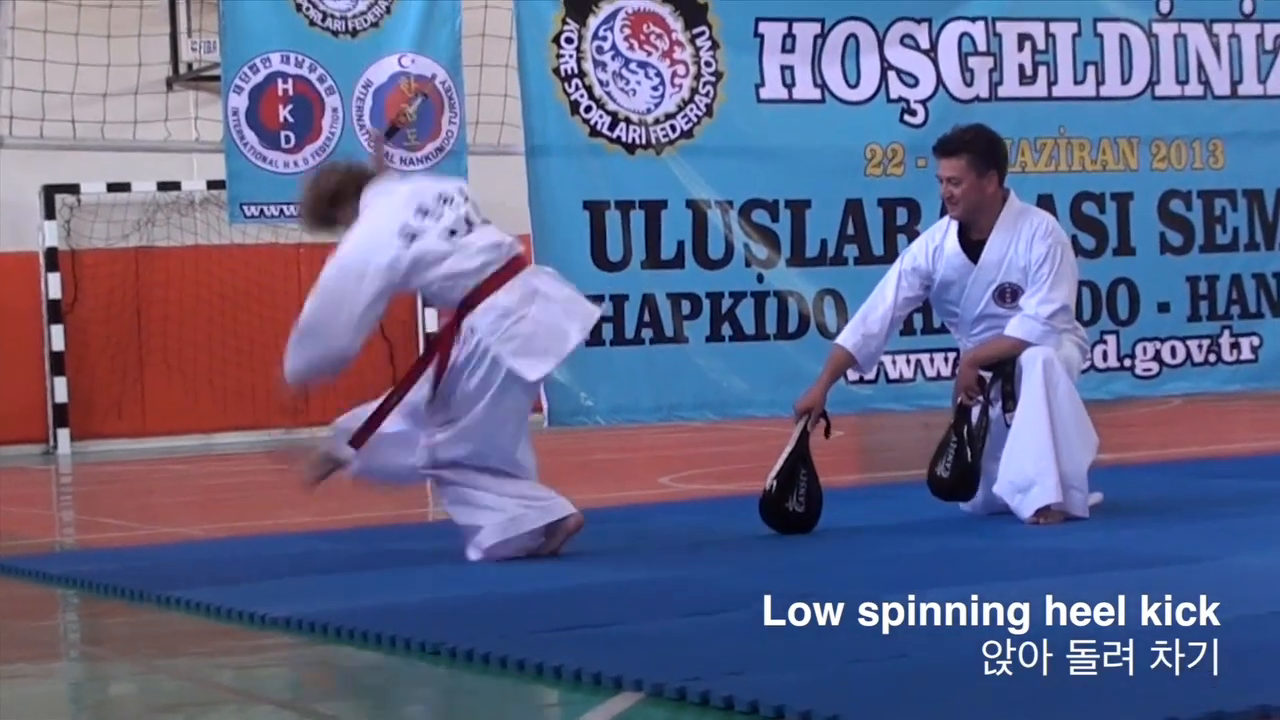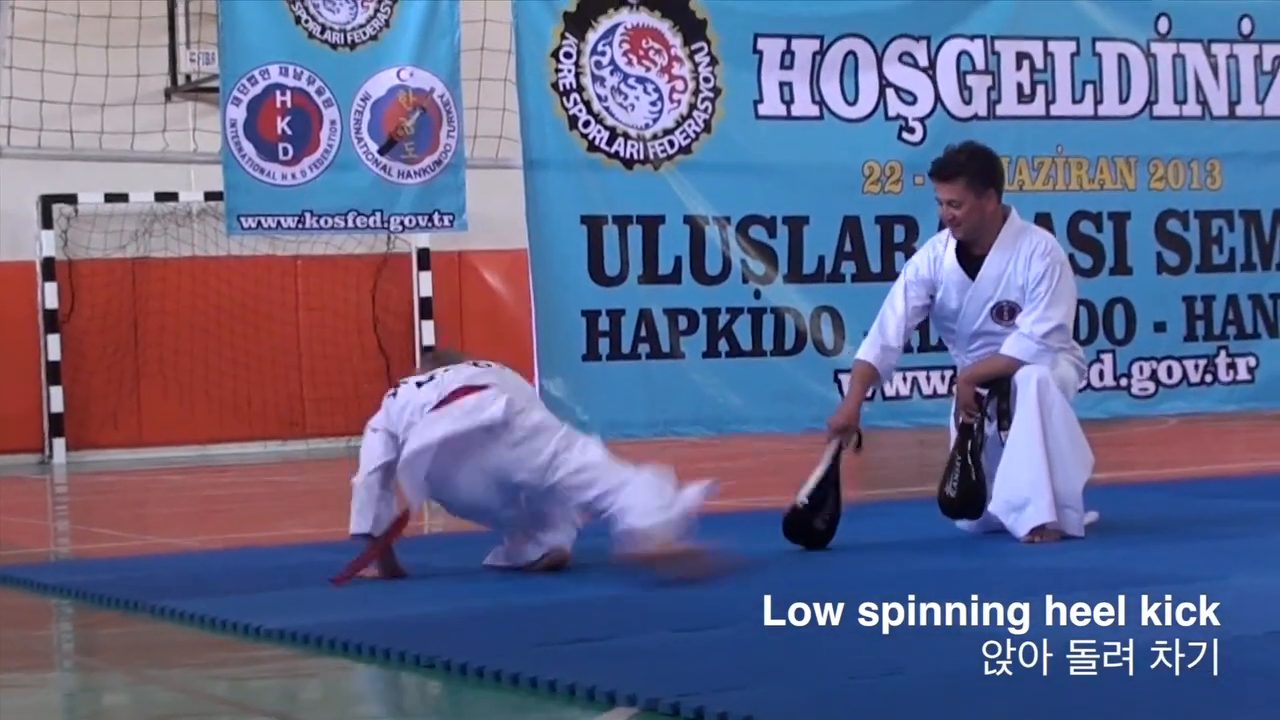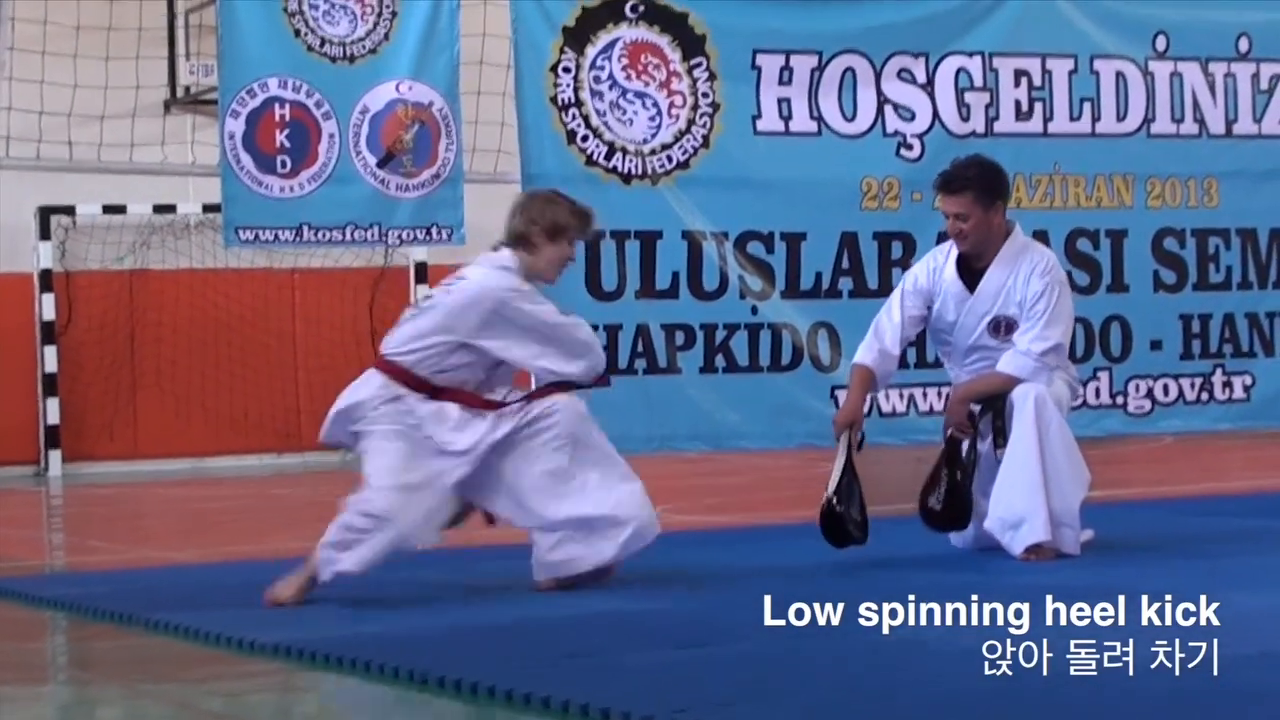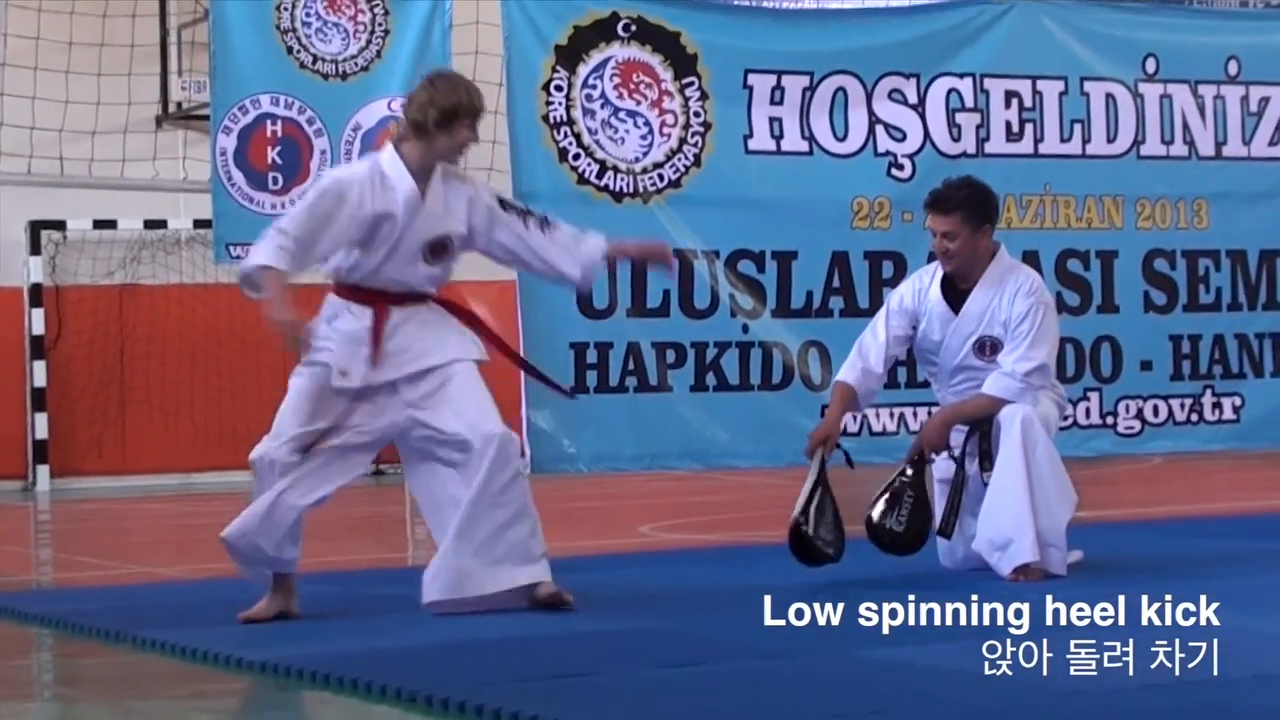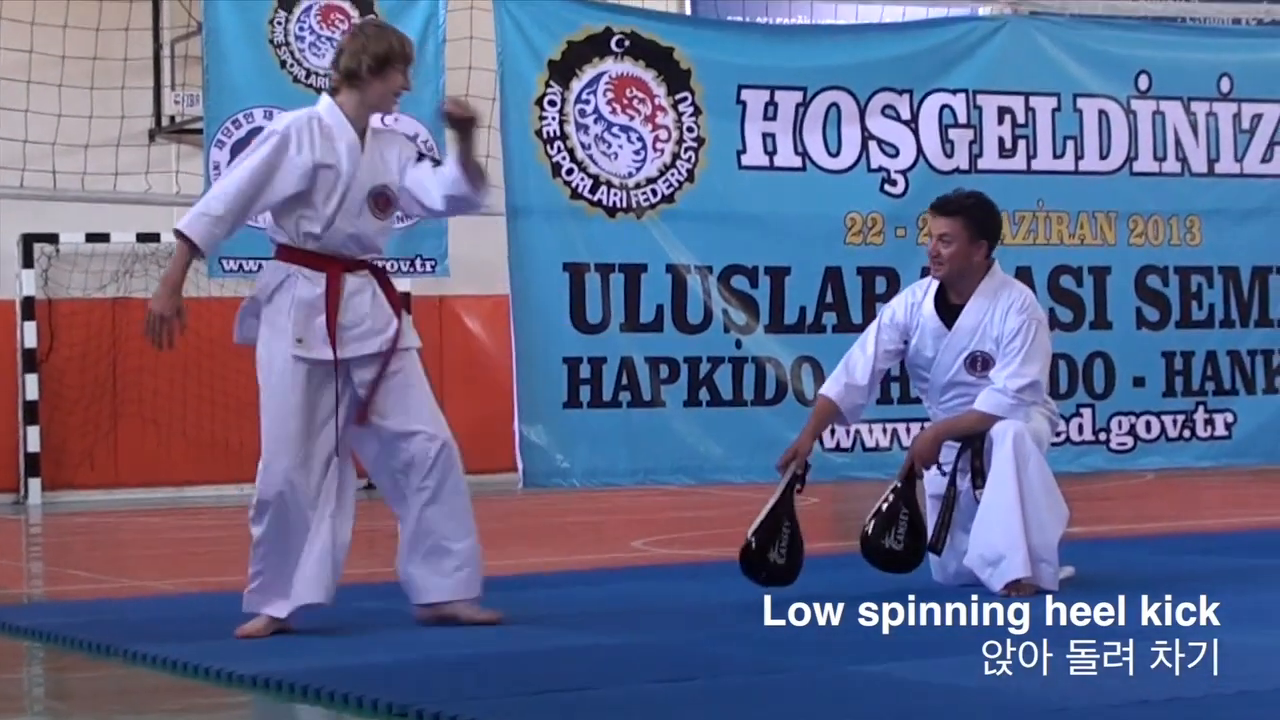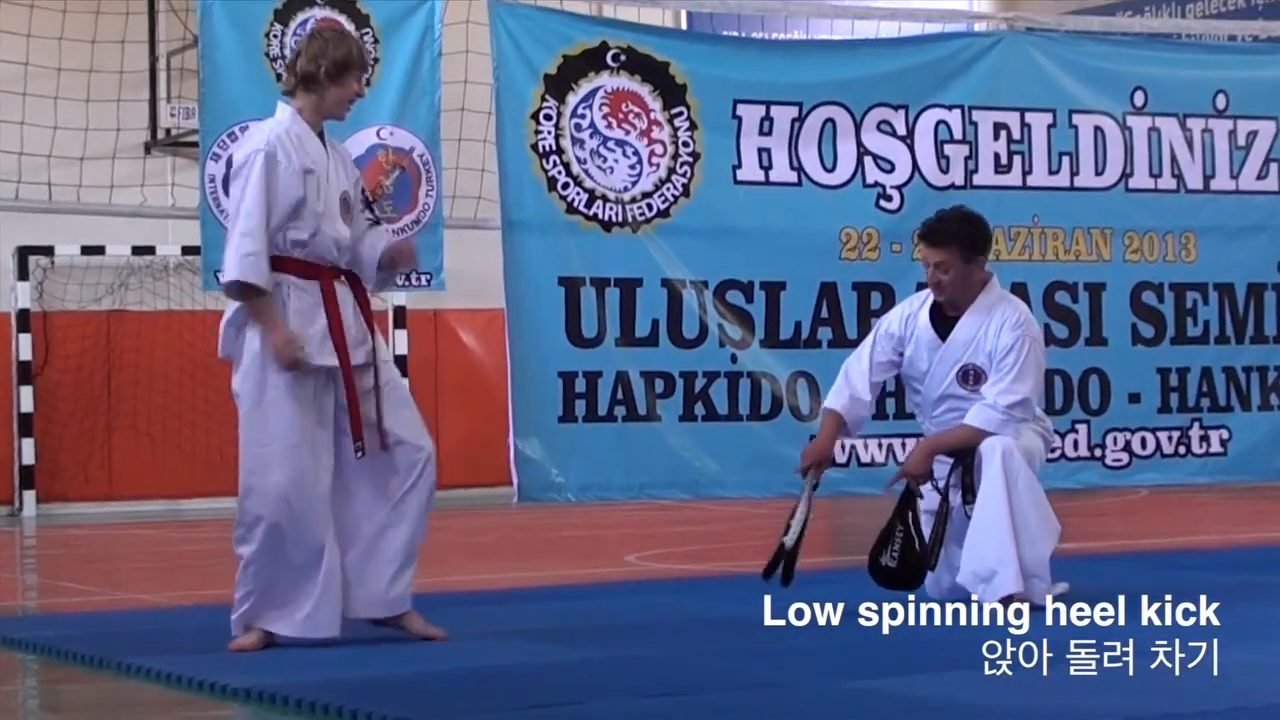
dt=0.3s
person 1, frame 1
left shoulder: (362, 239)
right shoulder: (417, 188)
left elbow: (327, 334)
left wrist: (303, 374)
left hip: (502, 325)
right hip: (529, 299)
left knee: (455, 450)
person 1, frame 2
left shoulder: (394, 404)
right shoulder: (495, 372)
left elbow: (372, 482)
left wrist: (384, 560)
left hip: (433, 451)
right hip: (494, 418)
right ankle: (653, 535)
person 1, frame 3
left shoulder: (512, 287)
right shoulder: (493, 286)
right elbow: (580, 358)
right wrist: (592, 360)
left hip: (458, 408)
right hip: (395, 407)
left knee: (558, 423)
right knee: (401, 511)
left ankle: (564, 560)
right ankle: (313, 572)
person 1, frame 4
left shoulder: (466, 197)
right shoulder: (353, 182)
left elbow: (537, 240)
right elbow: (281, 240)
left wrist: (625, 252)
right wrist: (278, 303)
left hip: (421, 336)
right hip: (348, 335)
left knee: (487, 443)
right knee: (283, 456)
left ankle: (520, 575)
right ankle: (279, 586)
person 1, frame 5
left shoulder: (393, 144)
right shoulder: (295, 133)
left elbow: (460, 197)
right elbow: (222, 206)
left wrist: (464, 139)
right wrist: (170, 287)
left hip: (368, 306)
right hip: (299, 308)
left knee: (426, 447)
right knee: (292, 467)
left ankle: (443, 593)
right ankle: (274, 604)
person 1, frame 6
left shoulder: (334, 155)
right shoulder: (269, 145)
left elbow: (358, 242)
right elbow: (246, 245)
left wrist: (392, 254)
right wrist: (272, 326)
left hip: (343, 316)
right hip: (285, 317)
left knee: (406, 456)
right knee: (284, 480)
left ankle: (387, 602)
right ankle: (264, 617)
person 2, frame 1
left shoulder: (1039, 232)
right shoulder: (934, 245)
left elbow: (1044, 322)
right elbow: (875, 316)
left wrist: (971, 359)
right wrist: (822, 385)
left hip: (1046, 351)
right hip: (982, 371)
left knee: (1038, 362)
right knee: (980, 500)
left ankle: (1053, 493)
person 2, frame 2
left shoulder: (1037, 250)
right shoulder: (932, 257)
left elbow: (1041, 342)
right elbow: (886, 331)
left wrist: (968, 376)
right wrist: (853, 401)
left hip: (1041, 371)
right hip: (977, 388)
left knee: (1035, 382)
right knee: (975, 518)
left ankle: (1048, 513)
person 2, frame 3
left shoulder: (1038, 267)
right shoulder: (932, 268)
left elbow: (1037, 359)
right elbow: (884, 337)
left wrist: (963, 393)
right wrist: (855, 400)
left hip: (1035, 387)
right hip: (969, 405)
left knee: (1029, 399)
right knee: (971, 537)
left ankle: (1044, 531)
person 2, frame 4
left shoulder: (1025, 288)
right shoulder: (919, 288)
left elbow: (1021, 381)
right elbow: (868, 356)
left wrist: (945, 417)
right wrist: (834, 417)
left hip: (1024, 406)
right hip: (958, 428)
left knee: (1018, 421)
right knee: (960, 557)
left ankle: (1031, 552)
person 2, frame 5
left shoulder: (1017, 305)
right shoulder: (912, 303)
left elbow: (1014, 397)
right elbow: (857, 370)
left wrist: (936, 433)
right wrist: (810, 433)
left hip: (1015, 423)
right hip: (950, 444)
left knee: (1009, 437)
right knee: (953, 572)
left ankle: (1023, 568)
person 2, frame 6
left shoulder: (1012, 321)
right shoulder: (908, 315)
left elbow: (1006, 413)
right elbow: (857, 377)
left wrist: (928, 447)
right wrist: (826, 437)
left hip: (1010, 438)
right hip: (942, 459)
left knee: (998, 453)
right knee: (946, 588)
left ankle: (1016, 583)
